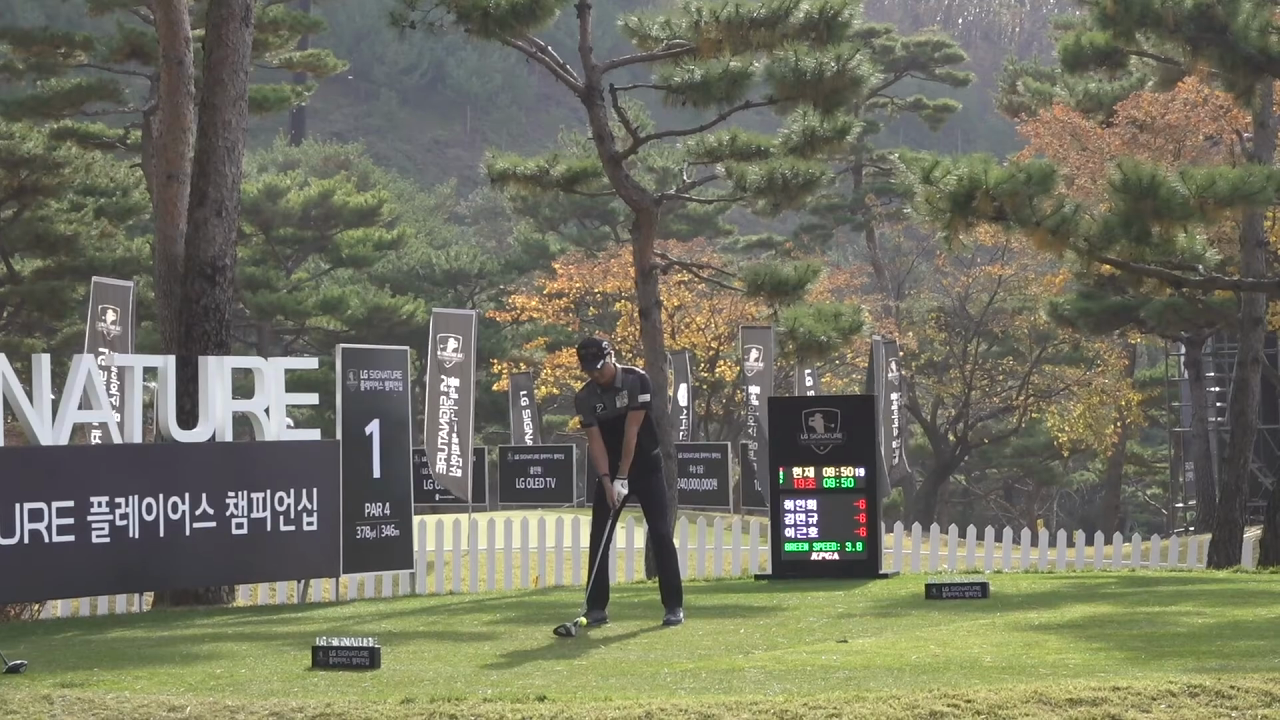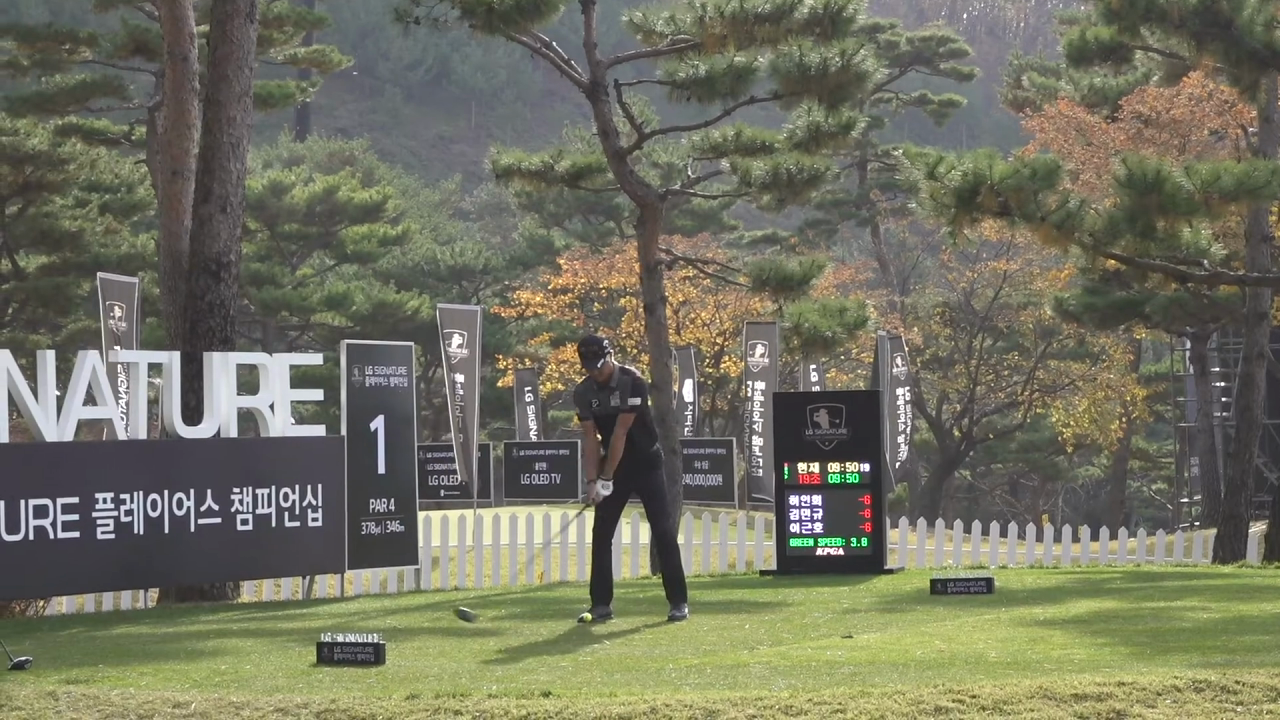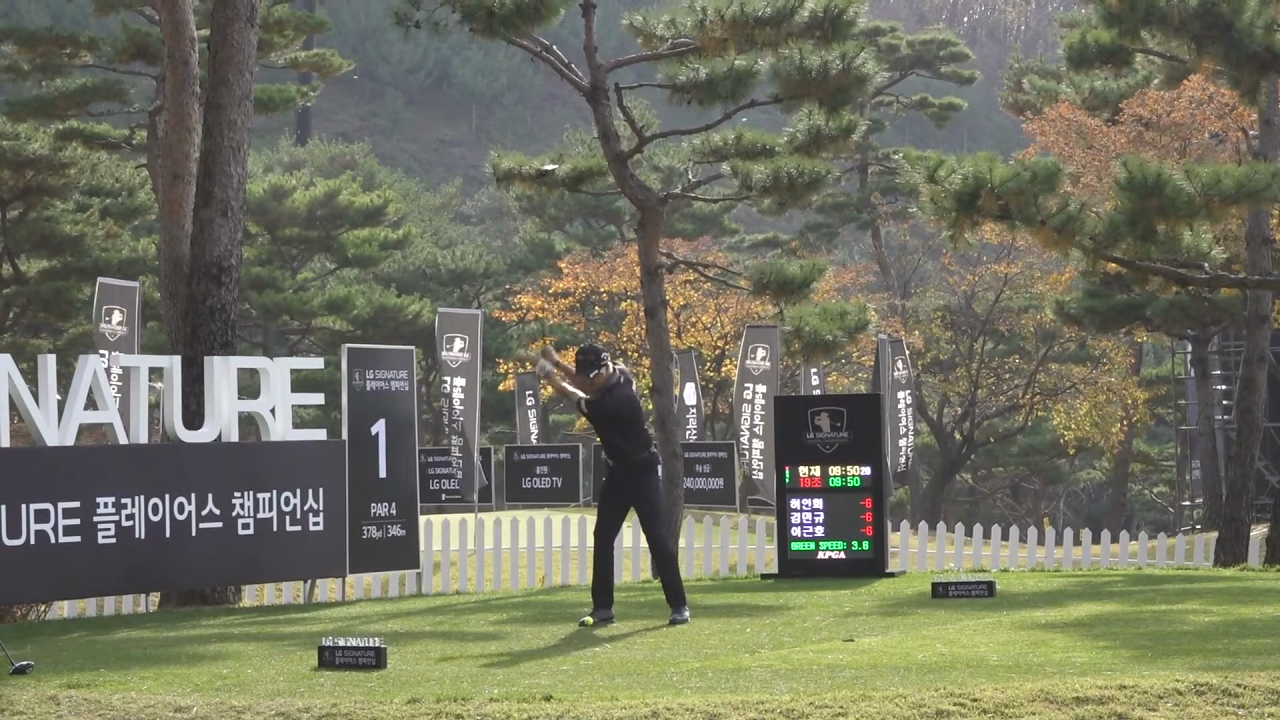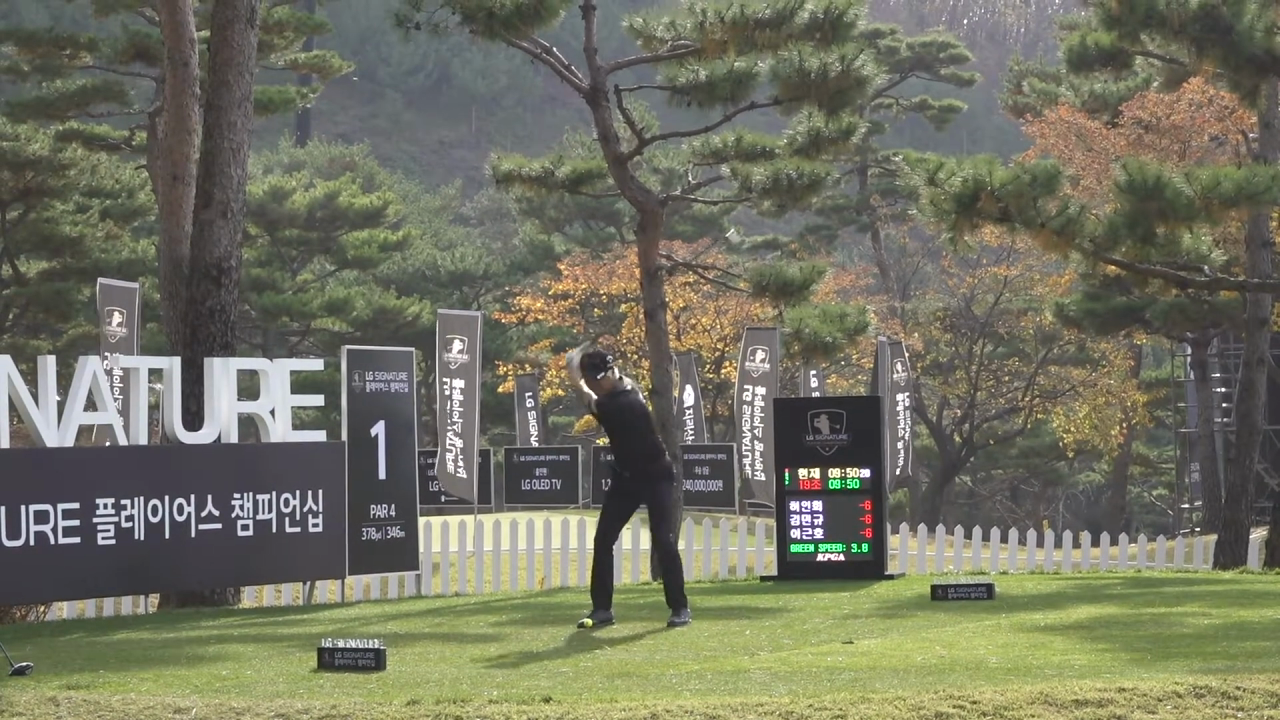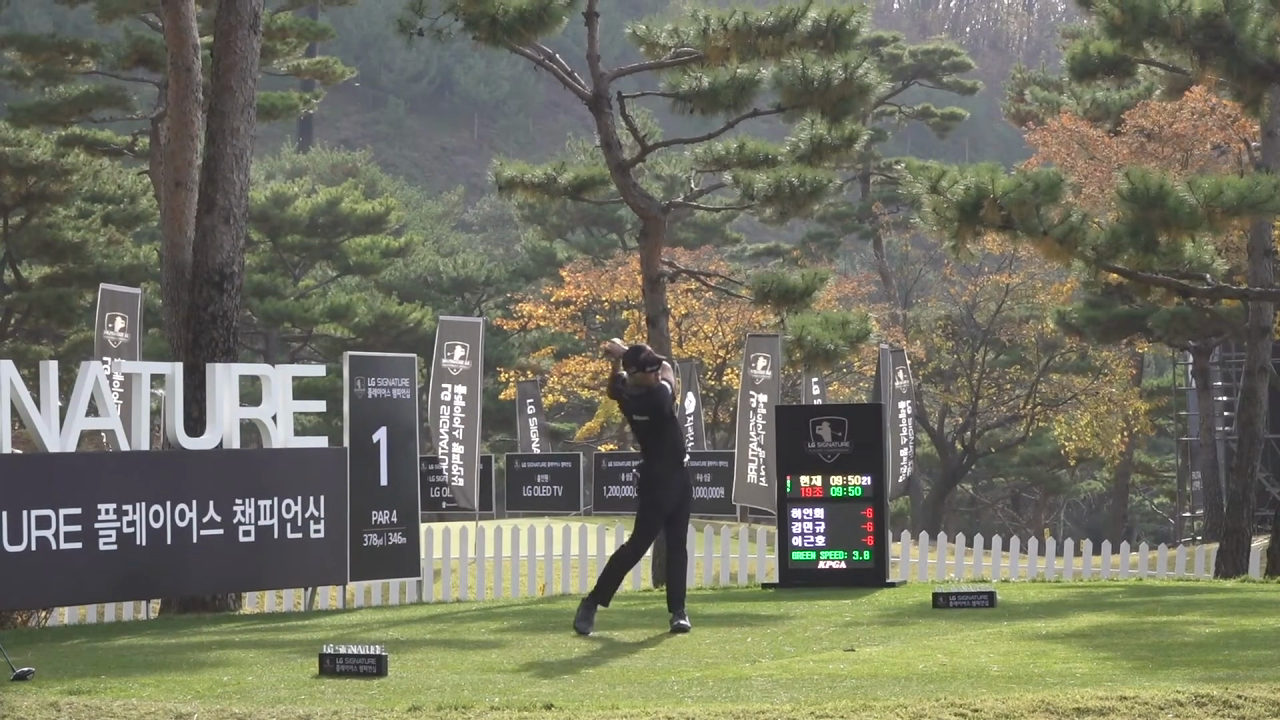
dt=0.5s
person 1, frame 1
left shoulder: (637, 380)
right shoulder: (585, 397)
left elbow: (631, 431)
right elbow: (595, 441)
left wrist: (623, 476)
right wrist: (607, 481)
left hip: (646, 466)
right hip: (609, 470)
left knee: (661, 535)
right knee: (598, 538)
left ankle: (673, 605)
right ankle: (597, 608)
person 1, frame 2
left shoulder: (632, 381)
right shoulder: (583, 391)
left elbow: (620, 433)
right elbow: (590, 439)
left wrist: (607, 478)
right wrist: (593, 480)
left hip: (645, 463)
right hip: (611, 466)
left knee: (663, 531)
right knee: (601, 534)
left ankle: (678, 601)
right ankle: (601, 603)
person 1, frame 3
left shoulder: (610, 400)
right shoulder: (620, 374)
left elbow: (576, 397)
right elbow: (584, 390)
left wrist: (550, 375)
right wrist: (557, 364)
left hip: (641, 470)
right hip: (618, 470)
left knee: (656, 536)
right knee: (603, 536)
left ankle: (679, 605)
right ankle: (603, 607)
person 1, frame 4
left shoulder: (619, 398)
right shoulder: (622, 388)
left elbow: (593, 402)
left wrist: (577, 369)
left hip: (656, 476)
right hip: (625, 477)
left knee: (663, 540)
right knee: (603, 540)
left ankle: (679, 607)
right ankle: (601, 609)
person 1, frame 5
left shoulder: (621, 386)
right shoulder: (655, 394)
right elbow: (668, 371)
left wrist: (620, 354)
right wrist: (624, 352)
left hip: (677, 472)
right hip: (658, 477)
left knee: (677, 544)
right knee: (638, 544)
left ankle: (678, 610)
right ankle: (592, 602)
